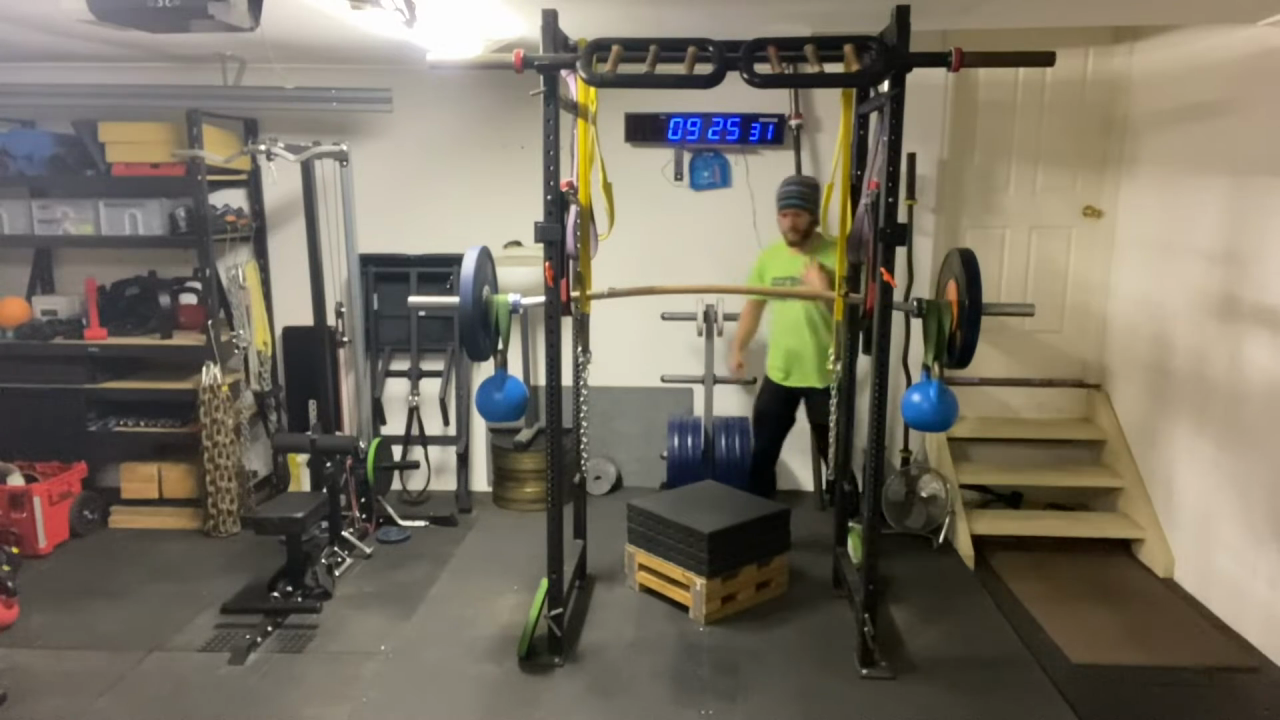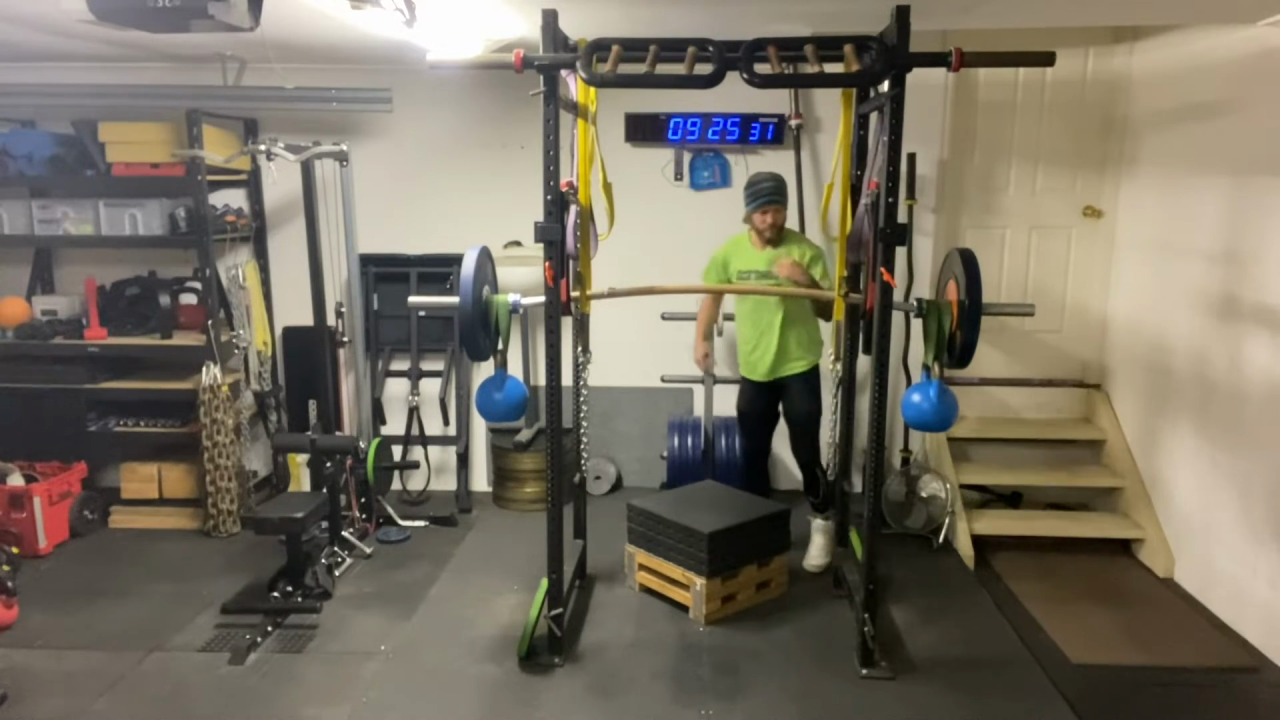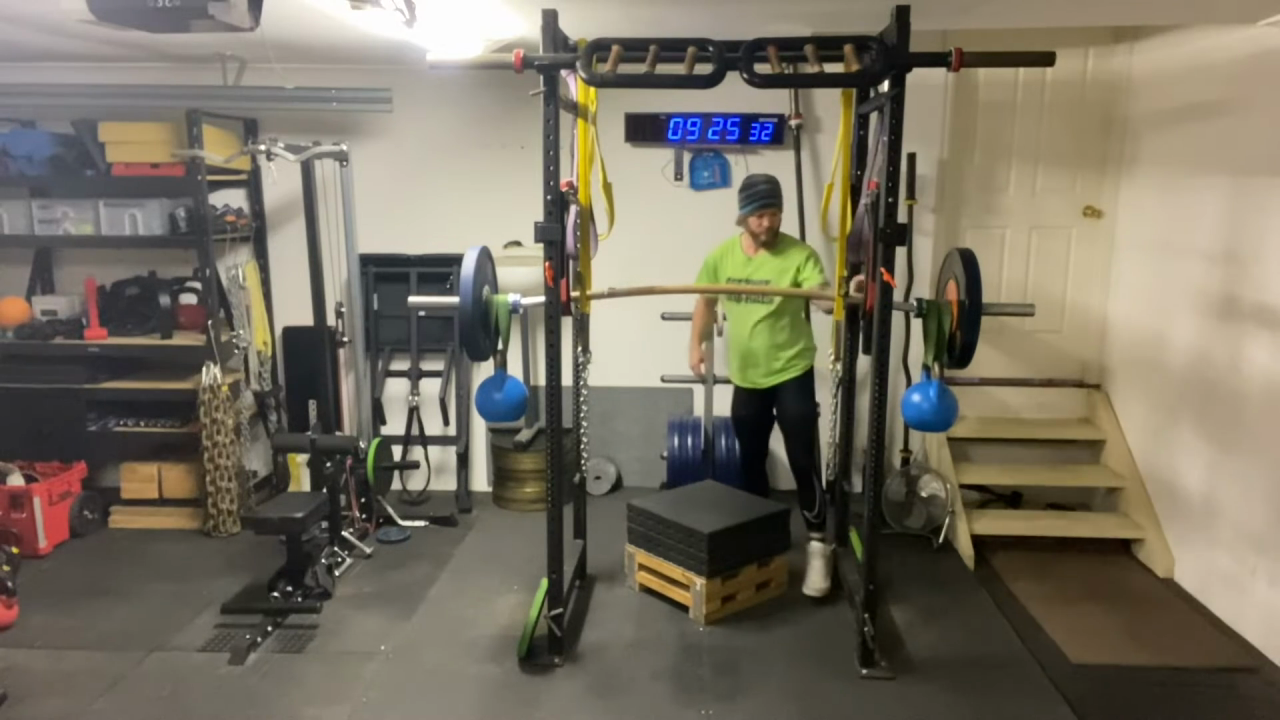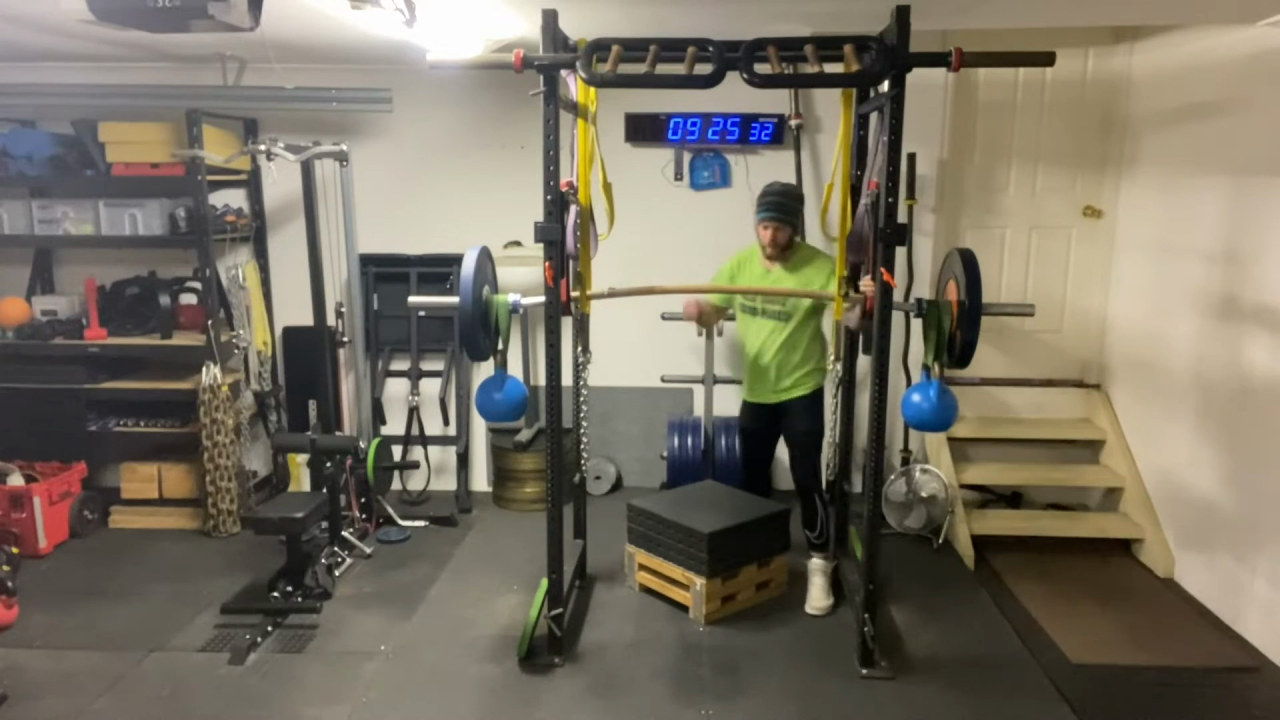
dt=0.3s
person 1, frame 1
left shoulder: (837, 255)
right shoulder: (769, 257)
right elbow: (755, 305)
left wrist: (827, 290)
right wrist: (739, 348)
left hip: (825, 376)
right hip: (779, 374)
right knee: (762, 455)
person 1, frame 2
left shoulder: (806, 252)
right shoulder: (731, 250)
left elbow: (829, 310)
right elbow: (713, 294)
left wrist: (805, 280)
right wrist: (702, 337)
left hip: (799, 366)
right hip: (754, 369)
left knee: (806, 453)
right knee: (753, 456)
left ankle: (821, 526)
person 1, frame 3
left shoulder: (799, 255)
right shoulder: (722, 255)
left elbow: (824, 297)
right elbow: (706, 301)
right wrist: (696, 345)
left hip: (792, 373)
right hip: (746, 377)
left knee: (804, 464)
right knee: (751, 465)
left ankle: (818, 549)
person 1, frame 4
left shoulder: (821, 267)
right shoulder: (739, 264)
right elbow: (714, 307)
left wrist: (867, 297)
right wrist: (699, 311)
left hip: (801, 390)
right hip: (756, 388)
left knee: (807, 481)
right knee: (753, 475)
left ankle: (820, 565)
